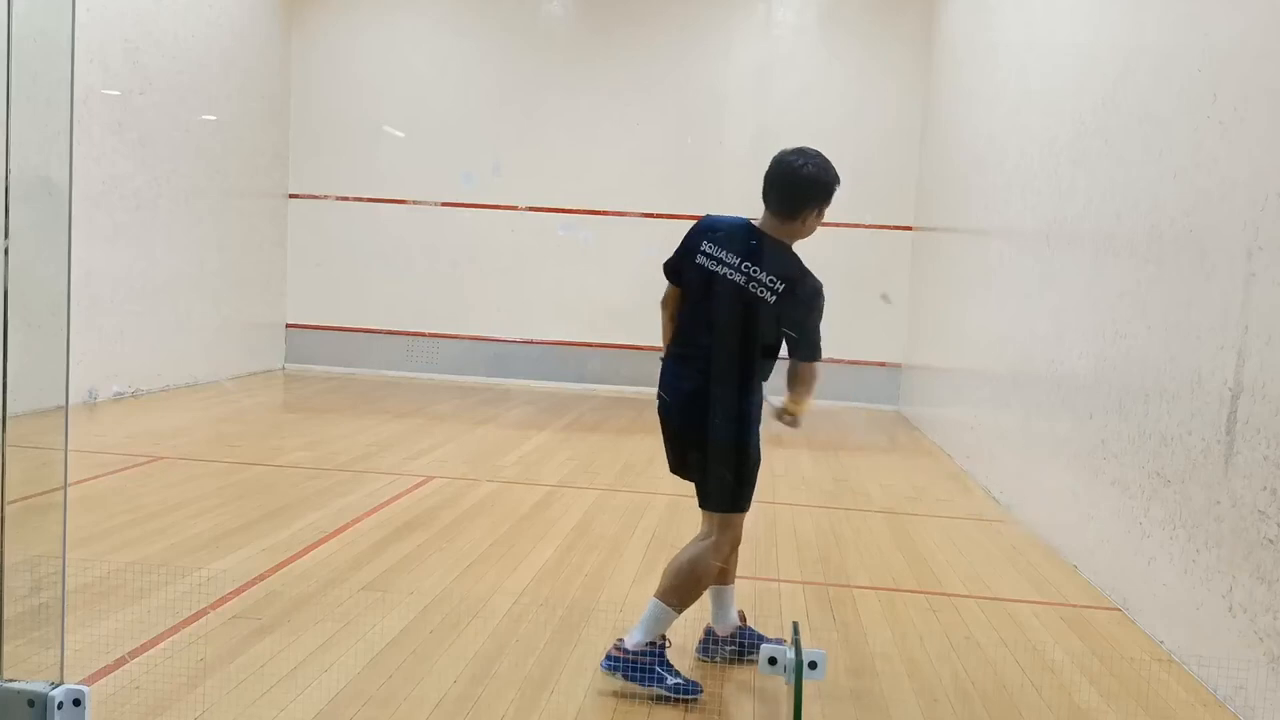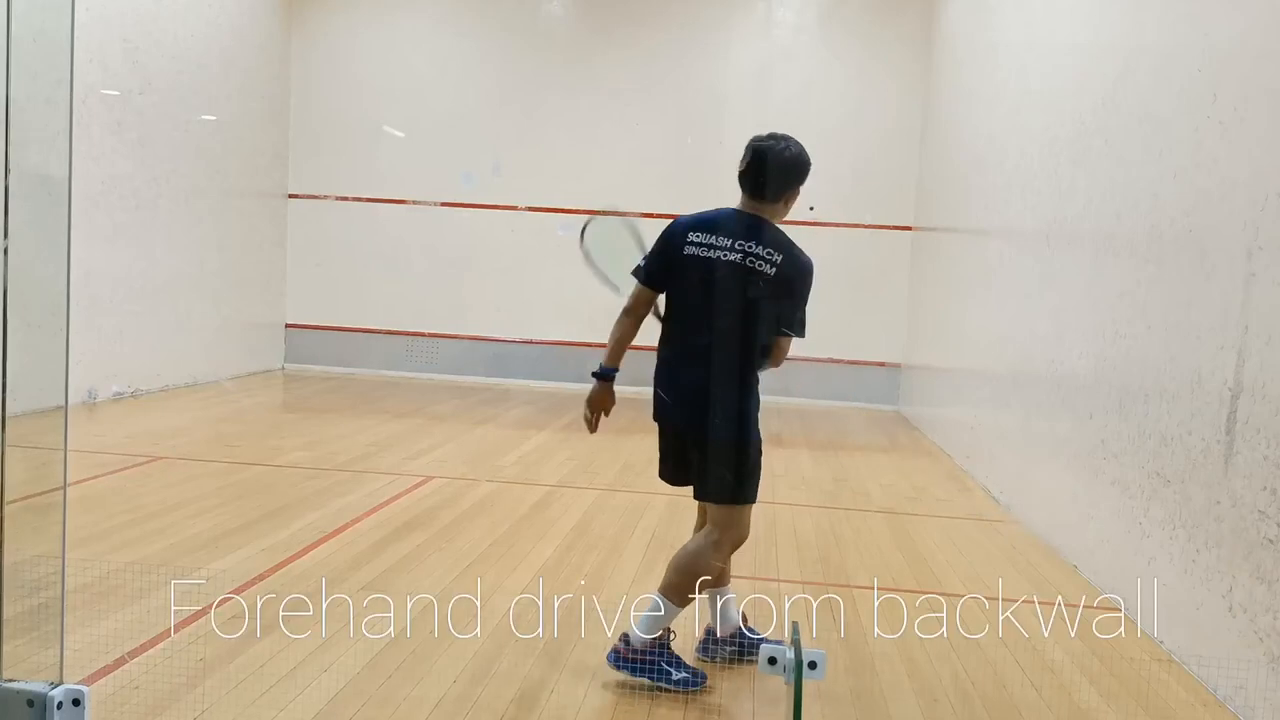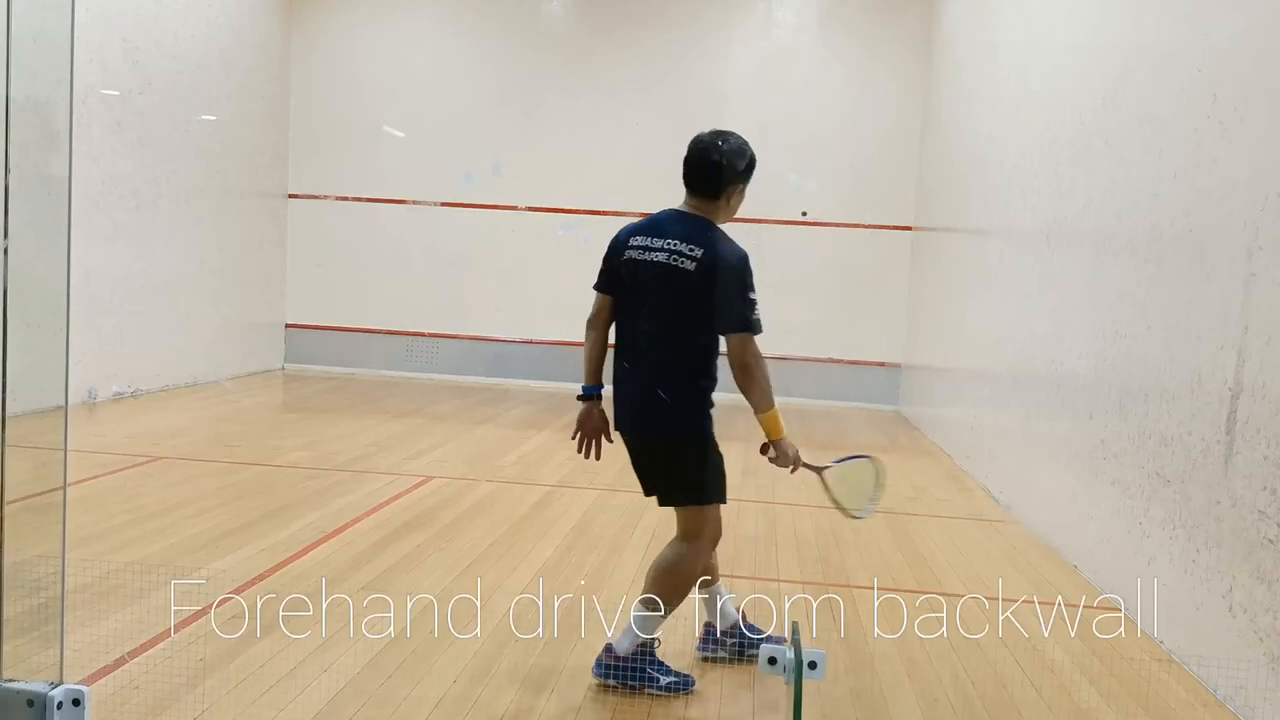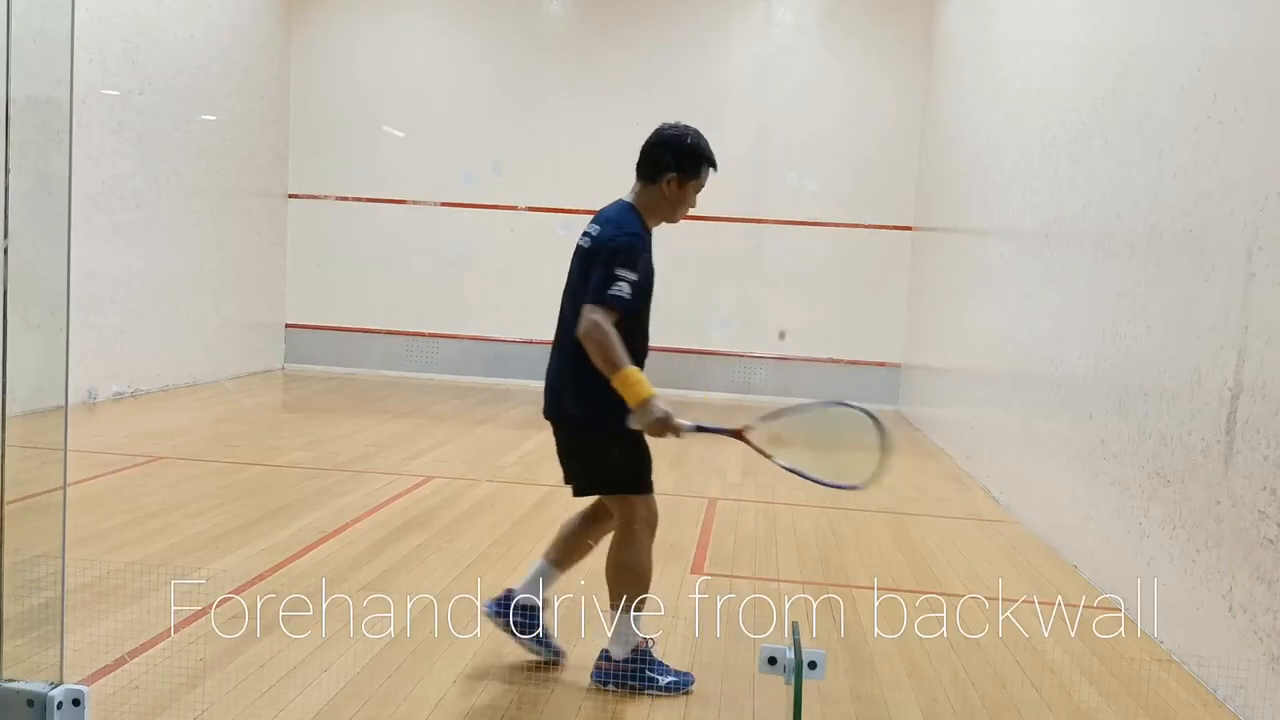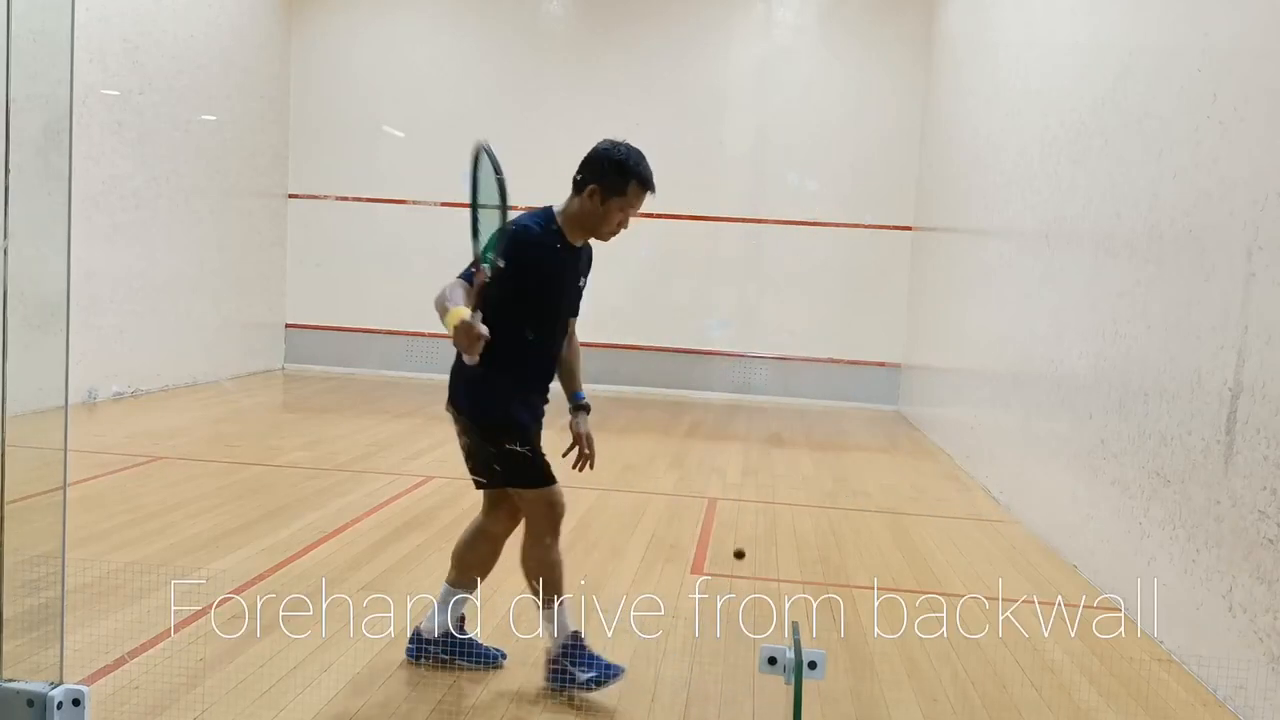
dt=0.5s
person 1, frame 1
left shoulder: (706, 233)
right shoulder: (802, 289)
left elbow: (671, 303)
right elbow: (803, 374)
right wrist: (794, 406)
left hip: (677, 398)
right hip: (726, 416)
left knee: (722, 518)
right knee: (720, 535)
left ankle: (725, 630)
right ankle: (636, 648)
person 1, frame 2
left shoulder: (684, 231)
right shoulder: (793, 263)
left elbow: (634, 309)
right elbow: (776, 352)
left wrist: (604, 377)
left hip: (672, 401)
right hip: (726, 410)
left knee: (714, 516)
right knee: (727, 530)
left ankle: (726, 629)
right ankle: (642, 640)
person 1, frame 3
left shoulder: (630, 237)
right shoulder: (727, 258)
left elbow: (598, 322)
right elbow: (743, 354)
left wrist: (591, 397)
right wrist: (776, 431)
left hip: (633, 411)
right hip: (681, 414)
left knee: (696, 520)
right knee: (699, 532)
left ankle: (725, 626)
right ankle: (626, 651)
person 1, frame 4
left shoulder: (609, 224)
right shoulder: (626, 239)
right elbow: (593, 324)
right wrist: (639, 395)
left hip: (581, 398)
right hip: (594, 404)
left knee: (608, 510)
right knee: (637, 518)
left ankle: (519, 600)
right ankle: (623, 656)
person 1, frame 5
left shoulder: (580, 253)
right shoulder: (525, 236)
right elbow: (454, 290)
left wrist: (578, 407)
right wrist: (461, 322)
left hip: (520, 402)
right hip: (487, 398)
left knee: (502, 512)
right knee: (546, 509)
left ankle: (437, 631)
right ankle: (565, 650)
